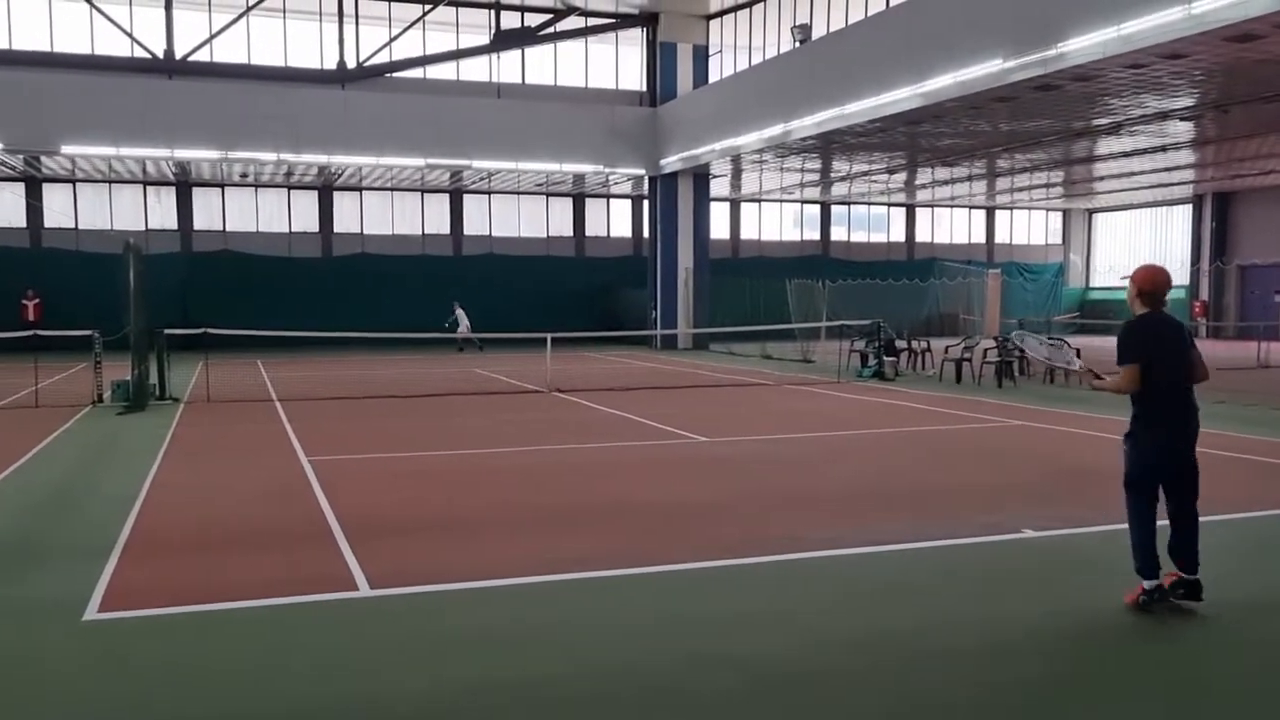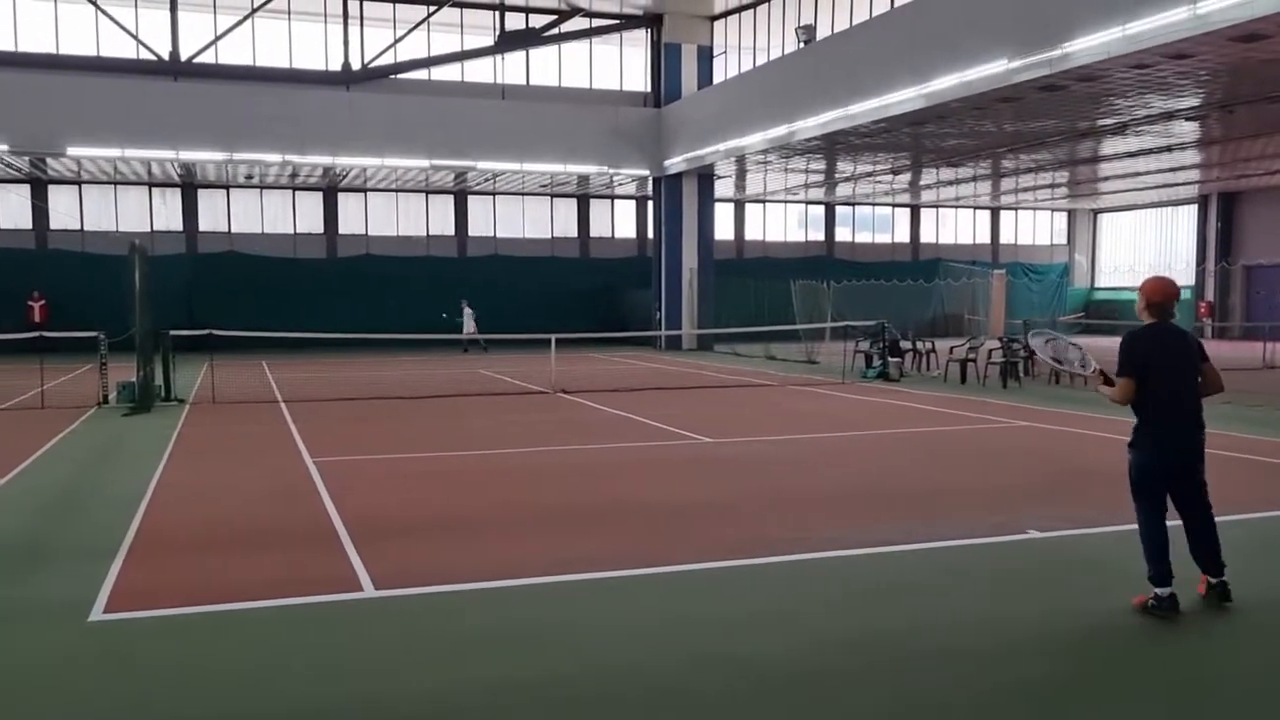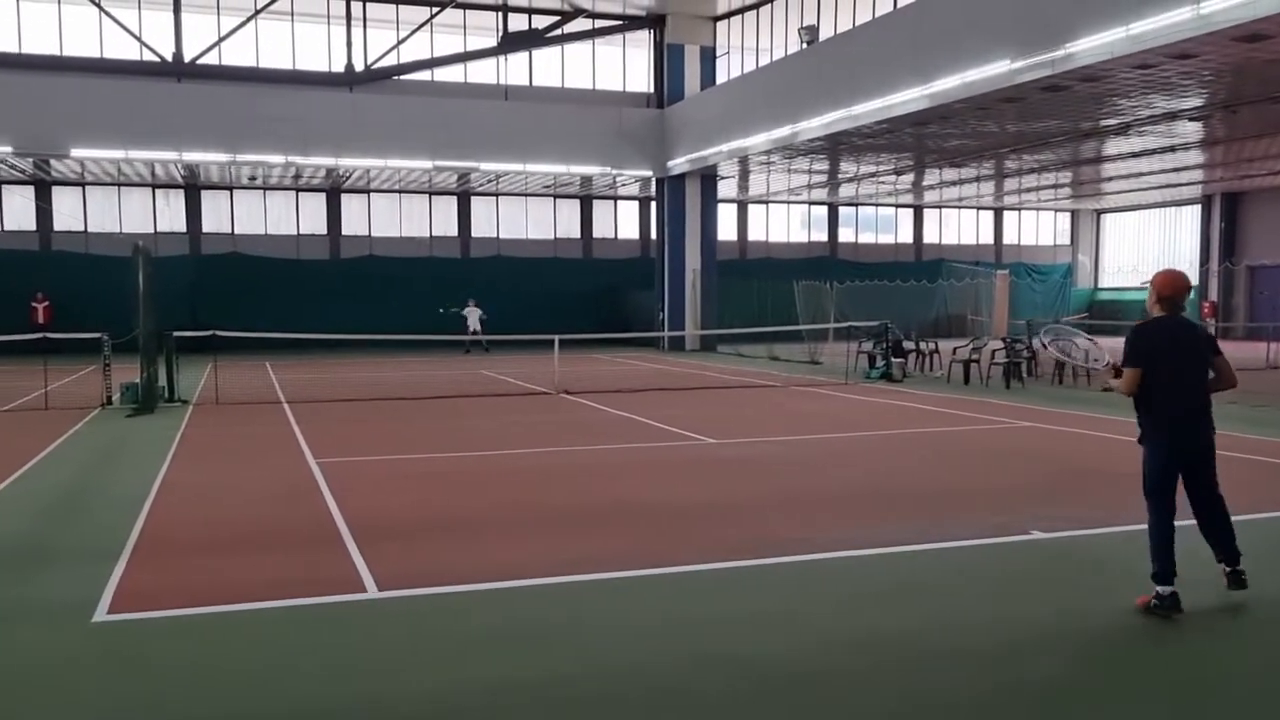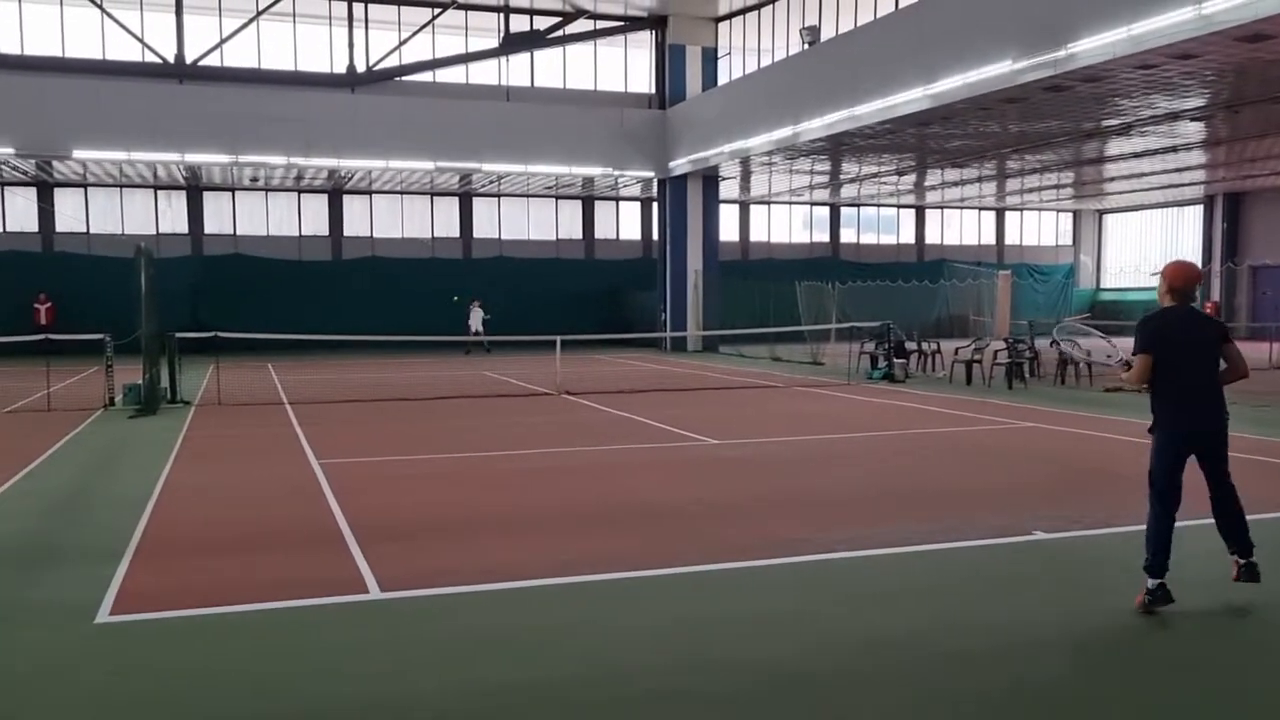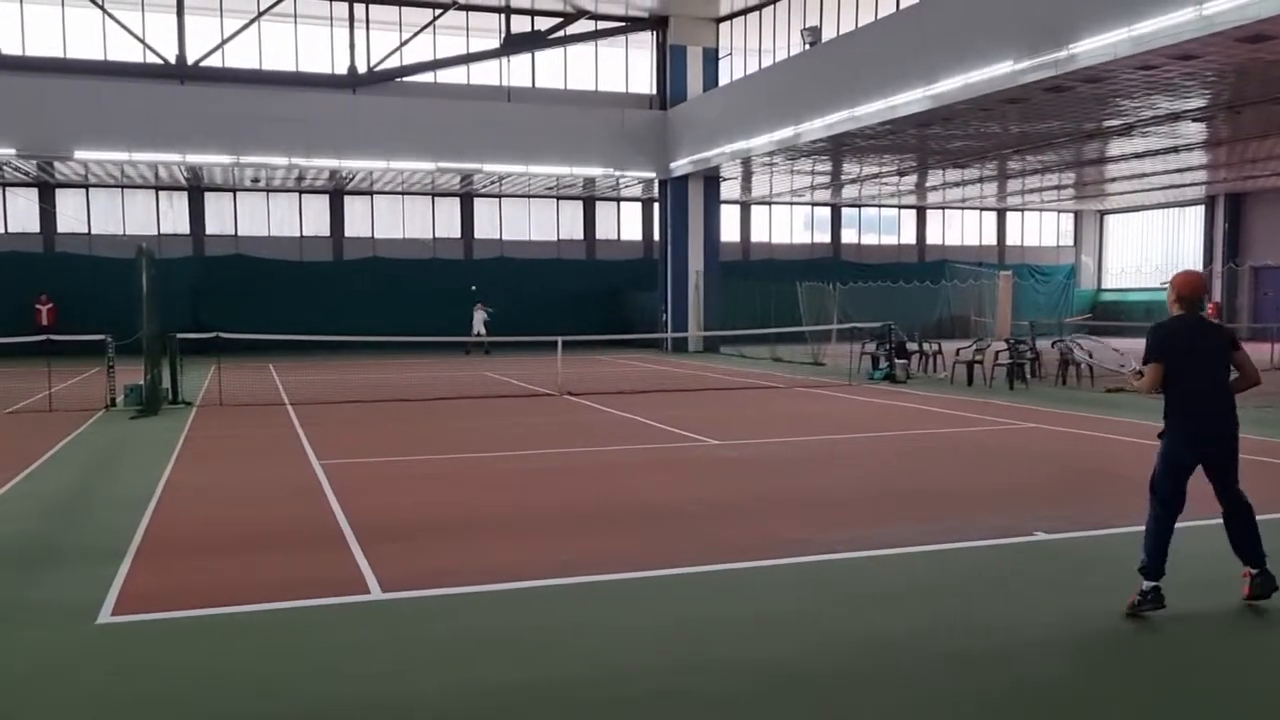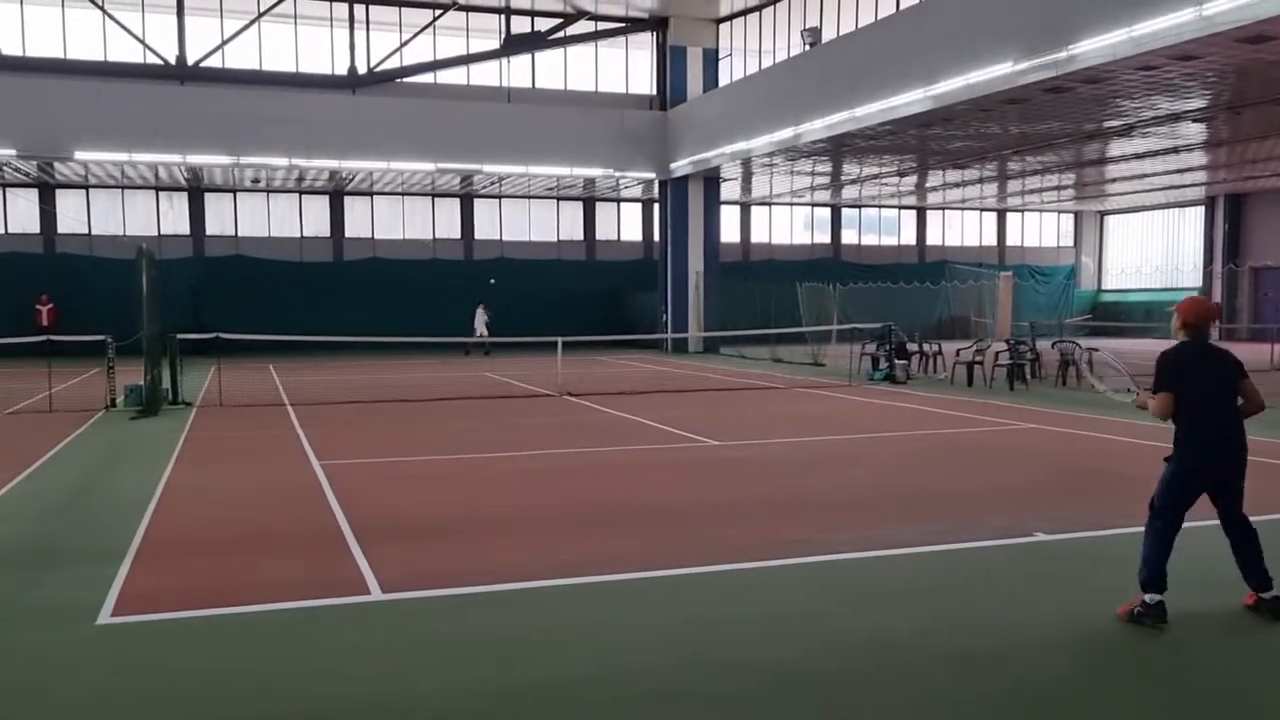
dt=0.1s
person 1, frame 1
left shoulder: (1132, 329)
right shoulder: (1178, 327)
left elbow: (1129, 384)
right elbow: (1201, 372)
left wrist: (1099, 383)
left hip: (1150, 429)
right hip: (1185, 424)
left knee: (1141, 504)
right knee: (1183, 501)
left ankle: (1151, 584)
right ankle: (1187, 578)
person 1, frame 2
left shoulder: (1134, 340)
right shoulder: (1188, 339)
left elbow: (1125, 395)
right elbow: (1215, 385)
left wrist: (1105, 389)
left hip: (1153, 439)
right hip: (1190, 435)
left knee: (1151, 512)
right knee: (1196, 508)
left ankle: (1163, 593)
right ankle: (1216, 580)
person 1, frame 3
left shoulder: (1140, 334)
right shoulder: (1200, 333)
left elbow: (1129, 387)
right elbow: (1228, 379)
left wrist: (1114, 382)
left hip: (1160, 434)
right hip: (1198, 430)
left knee: (1160, 509)
right knee: (1208, 498)
left ankle: (1165, 591)
right ankle: (1232, 567)
person 1, frame 4
left shoulder: (1151, 323)
right shoulder: (1212, 324)
left elbow: (1141, 376)
right elbow: (1240, 370)
left wrist: (1125, 375)
left hip: (1173, 424)
right hip: (1213, 420)
left knee: (1162, 501)
right knee: (1222, 488)
left ankle: (1156, 584)
right ankle: (1245, 559)
person 1, frame 5
left shoulder: (1162, 332)
right shoulder: (1221, 332)
left elbow: (1154, 384)
right elbow: (1250, 377)
left wrist: (1138, 381)
left hip: (1183, 430)
right hip: (1223, 428)
left knee: (1163, 504)
right knee: (1231, 497)
left ankle: (1150, 587)
person 1, frame 6
left shoulder: (1170, 359)
right shoulder: (1226, 357)
left elbow: (1163, 411)
left wrist: (1146, 401)
left hip: (1192, 454)
right hip: (1232, 452)
left knee: (1162, 520)
right knee: (1234, 519)
left ankle: (1151, 601)
